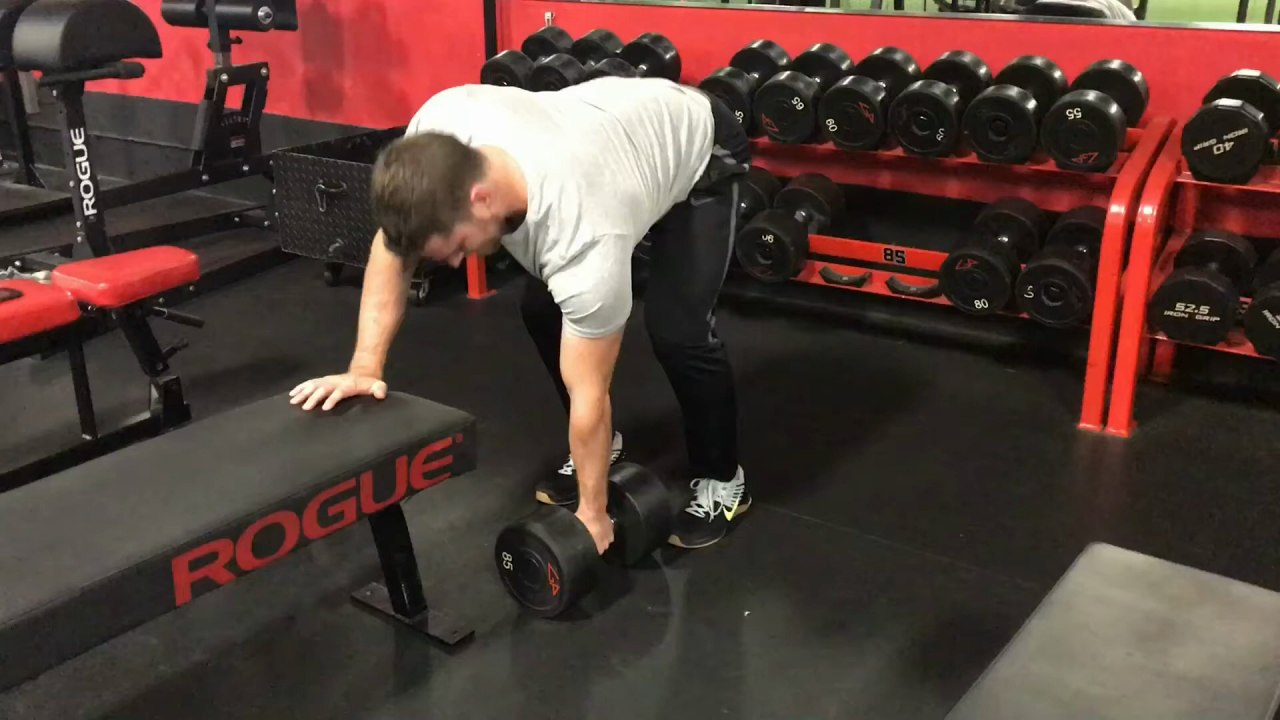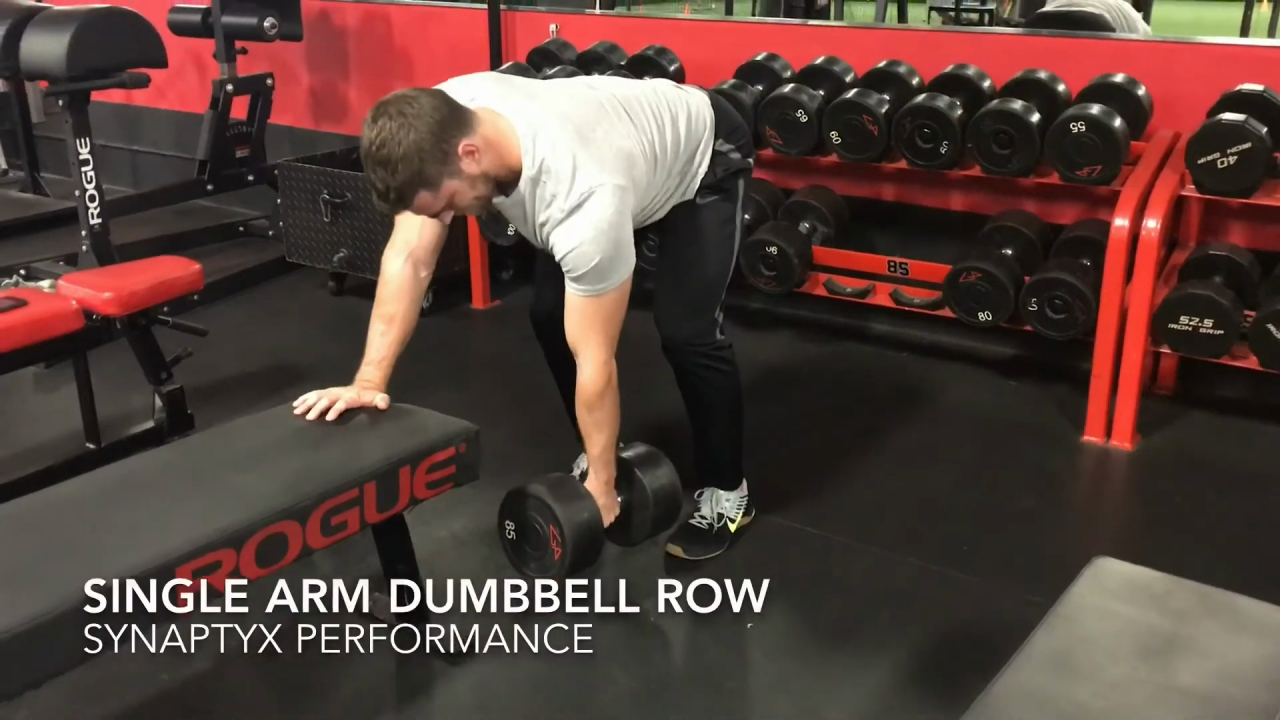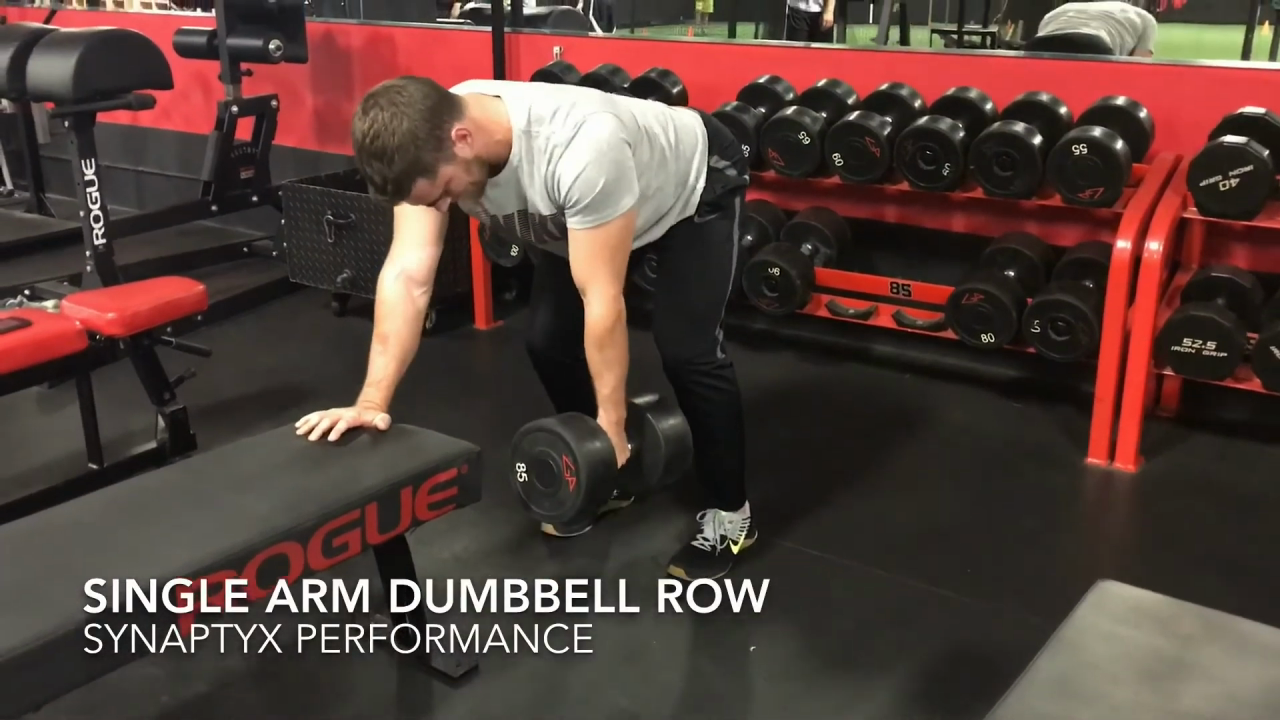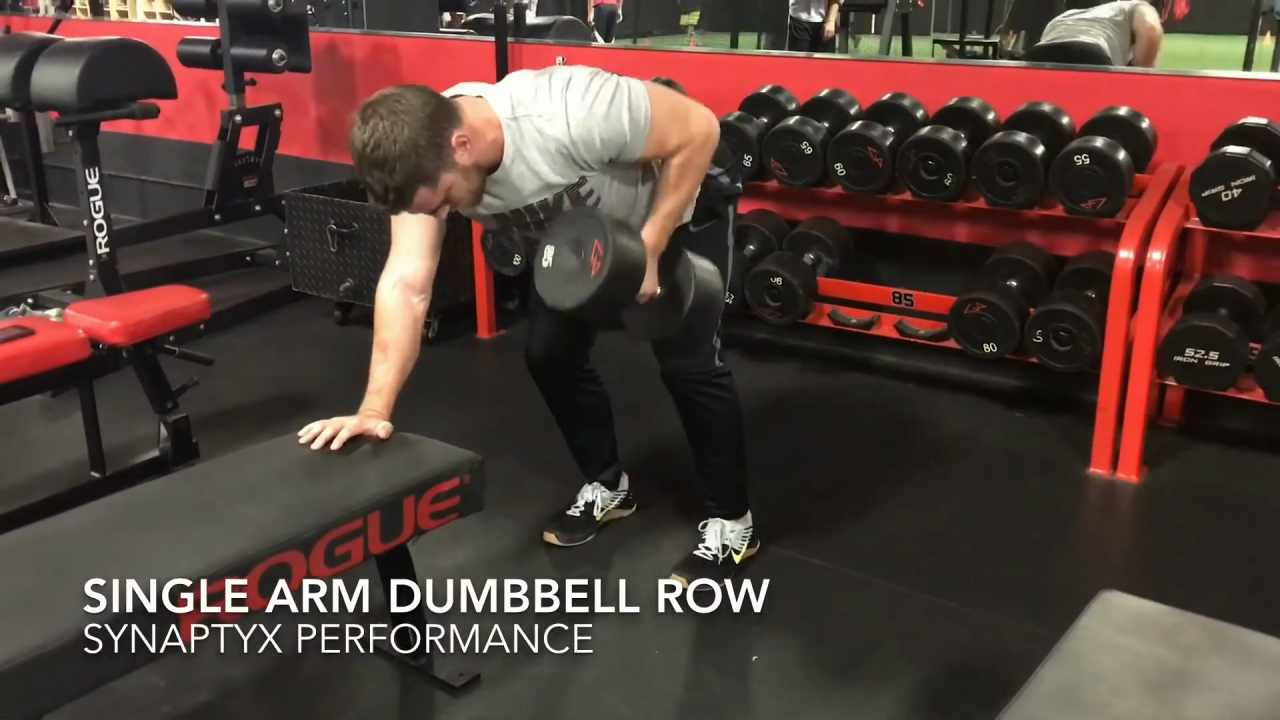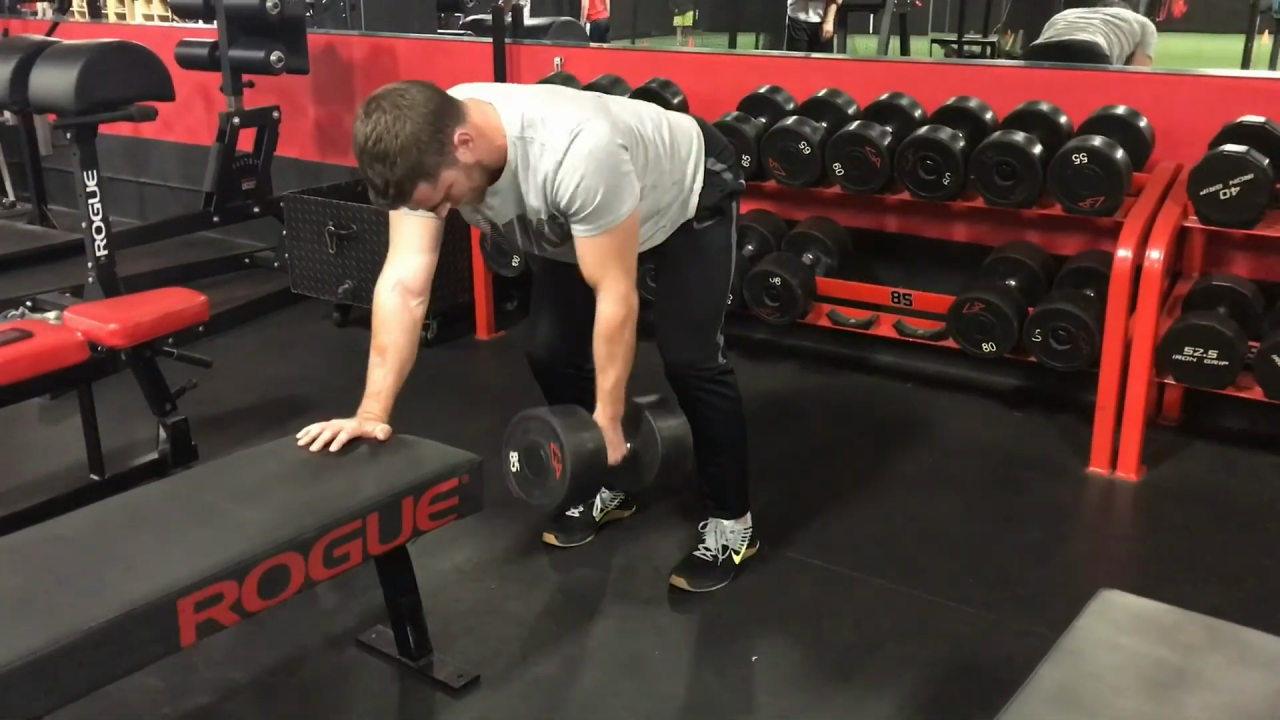
dt=1s
person 1, frame 1
left shoulder: (584, 239)
right shoulder: (438, 140)
left elbow: (588, 394)
right elbow: (394, 244)
left wrist: (593, 512)
right wrist: (365, 367)
left hip: (699, 151)
right hip: (619, 126)
left knee: (676, 332)
right knee: (541, 311)
left ankle: (721, 481)
right ankle: (601, 444)
person 1, frame 2
left shoulder: (582, 197)
right shoulder: (437, 126)
left elbow: (595, 361)
right elbow: (409, 258)
left wrist: (602, 484)
right wrist: (370, 381)
left hip: (702, 153)
right hip: (629, 135)
left knee: (684, 332)
right knee: (550, 317)
left ankle: (726, 491)
right ankle: (601, 455)
person 1, frame 3
left shoulder: (580, 148)
right shoulder: (427, 142)
left elbow: (602, 300)
right elbow: (408, 275)
left wrist: (612, 426)
right wrist: (372, 401)
left hip: (696, 184)
left knee: (686, 351)
right knee: (549, 344)
left ankle: (730, 513)
person 1, frame 4
left shoulder: (574, 114)
right shoulder: (424, 154)
left elbow: (698, 130)
right elbow: (406, 283)
left wrist: (646, 250)
right wrist: (374, 409)
left hip: (684, 194)
left knee: (684, 363)
right knee: (549, 353)
left ankle: (731, 522)
right ankle: (607, 486)
person 1, frame 5
left shoulder: (576, 154)
right shoulder: (424, 151)
left elbow: (615, 296)
right elbow: (404, 284)
left wrist: (607, 419)
right wrist: (372, 411)
left hip: (688, 192)
left knee: (687, 358)
right knee: (550, 352)
left ankle: (731, 522)
right ankle: (606, 488)
